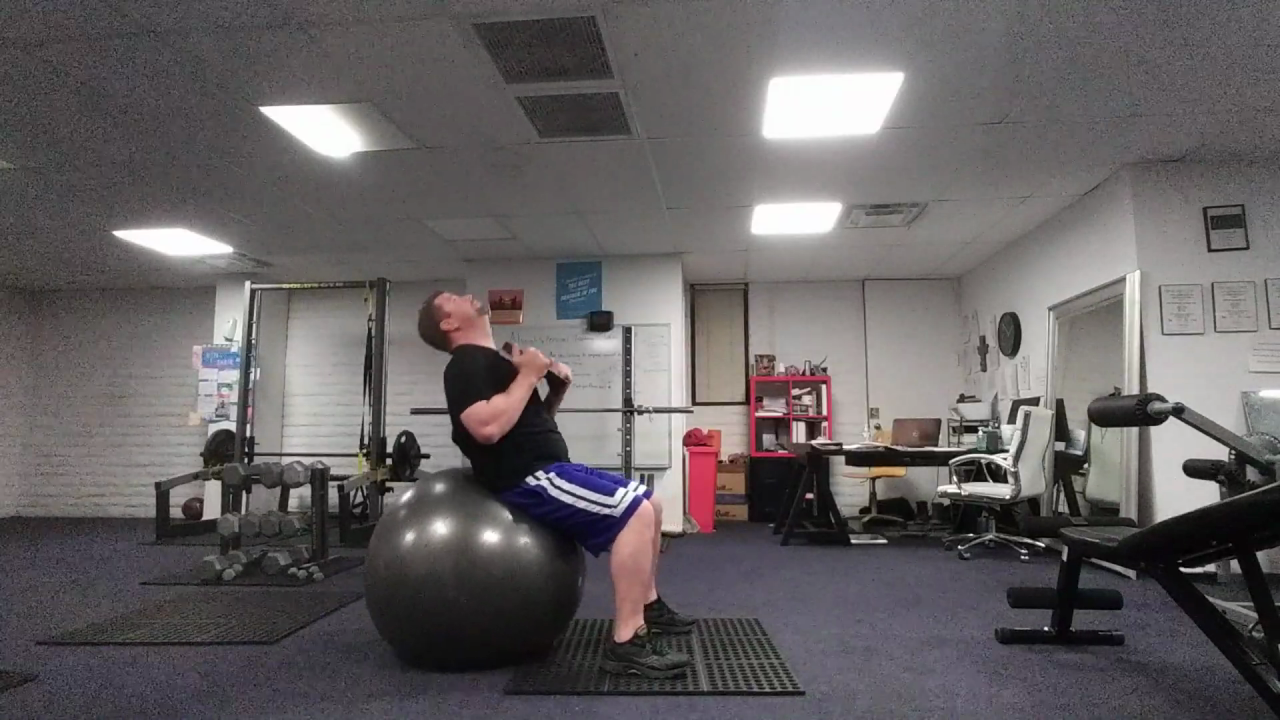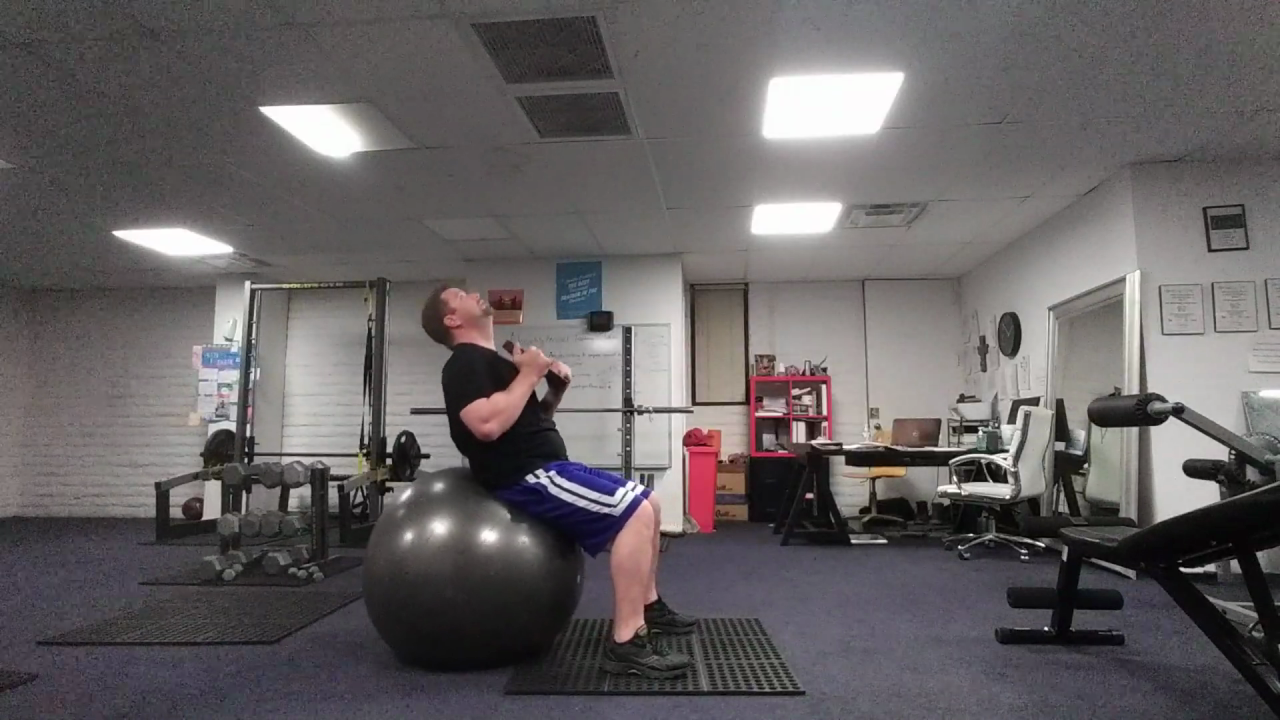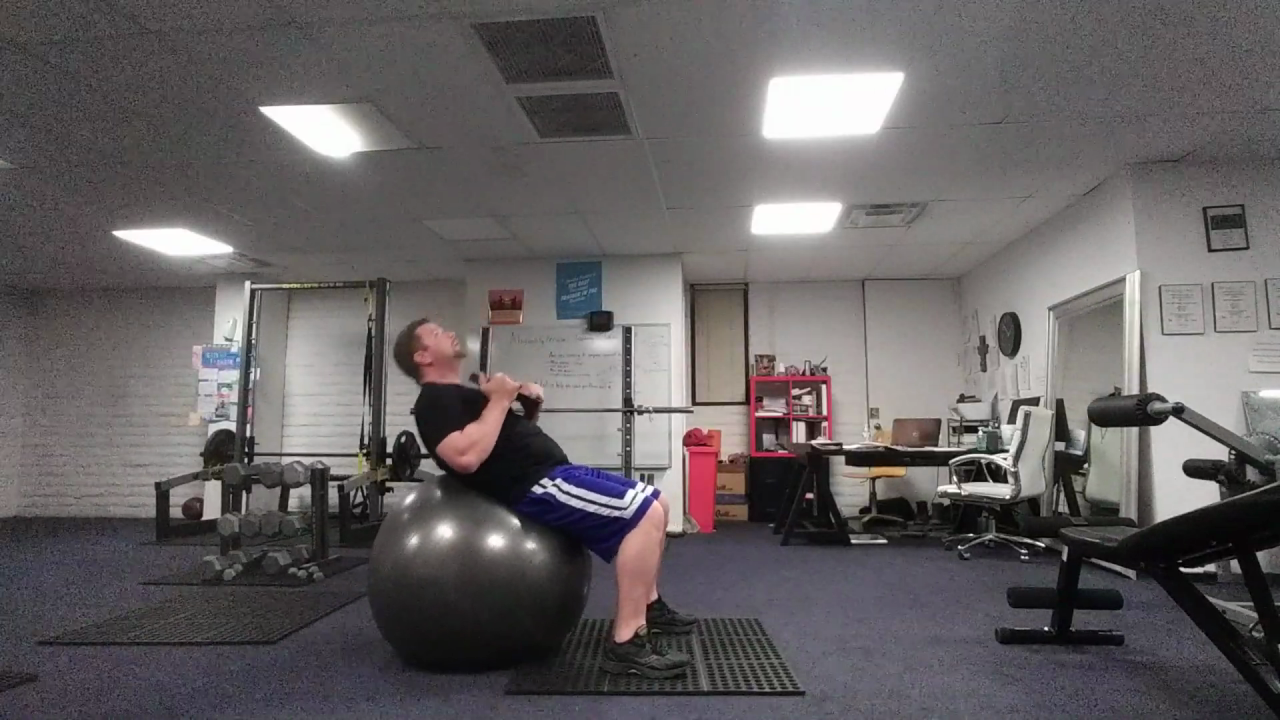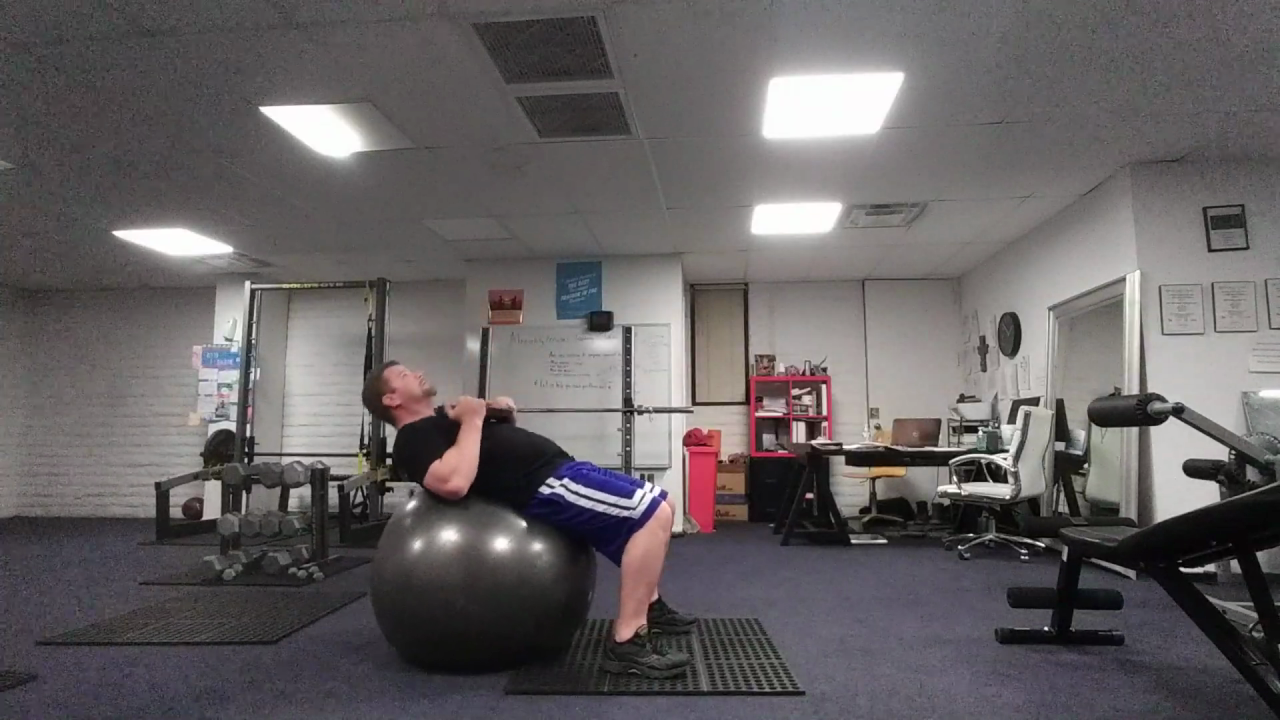
dt=0.4s
person 1, frame 1
left shoulder: (490, 360)
right shoulder: (468, 363)
right elbow: (487, 427)
left wrist: (557, 389)
right wrist: (529, 375)
left hip: (547, 469)
right hip: (528, 480)
left knee: (648, 505)
right knee: (637, 513)
left ankle: (649, 607)
right ankle: (628, 644)
person 1, frame 2
left shoulder: (486, 360)
right shoulder: (465, 363)
right elbow: (487, 424)
left wrist: (556, 390)
right wrist: (528, 374)
left hip: (546, 468)
right hip: (528, 479)
left knee: (647, 505)
right knee: (637, 512)
left ankle: (649, 606)
right ankle: (628, 644)
person 1, frame 3
left shoulder: (454, 395)
right shoulder: (434, 401)
right elbow: (466, 457)
left wrist: (530, 408)
right wrist: (500, 400)
left hip: (551, 474)
right hip: (538, 487)
left knee: (651, 507)
right knee: (649, 512)
left ankle: (650, 607)
right ankle: (626, 644)
person 1, frame 4
left shoulder: (435, 425)
right shoulder: (413, 439)
right elbow: (454, 482)
left wrist: (505, 417)
right wrist: (471, 420)
left hip: (557, 472)
right hip: (547, 486)
left knee: (652, 509)
right knee: (656, 514)
left ankle: (650, 606)
right ankle: (627, 643)
